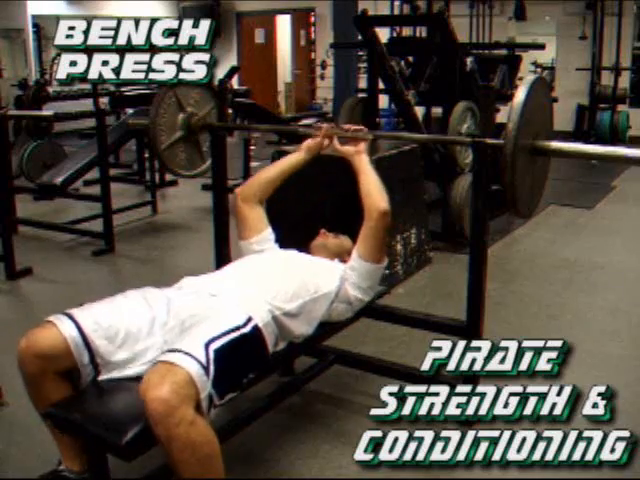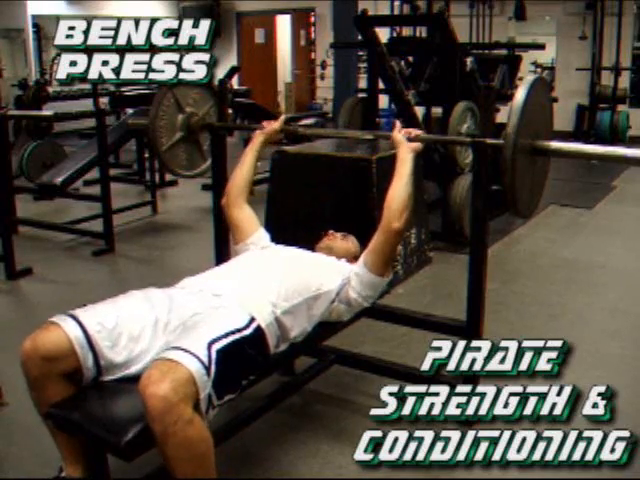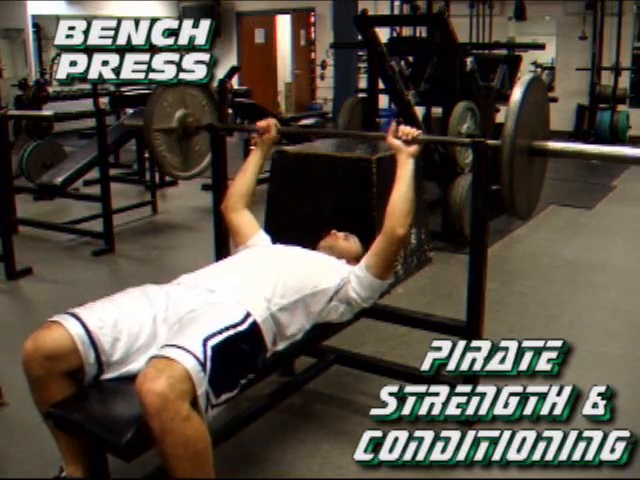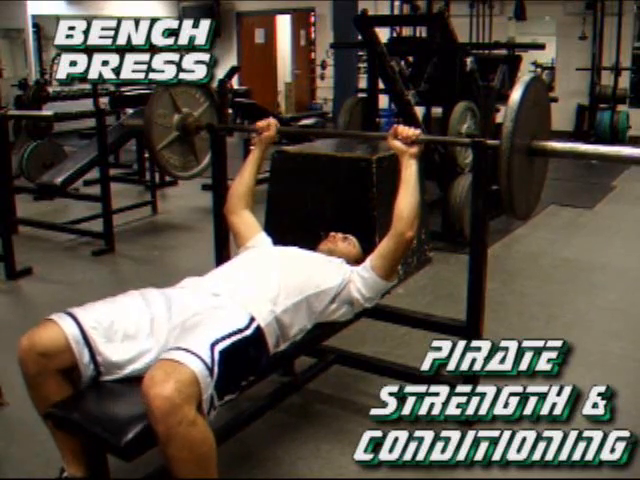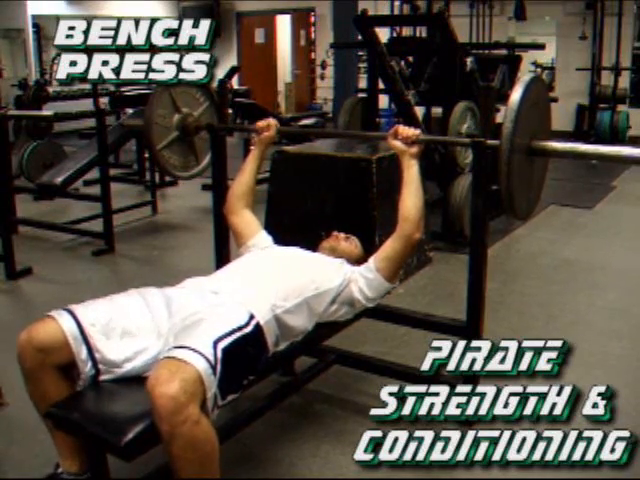
dt=1s
person 1, frame 1
left shoulder: (346, 284)
right shoulder: (273, 257)
left elbow: (379, 214)
right elbow: (246, 198)
left wrist: (357, 158)
right wrist: (304, 154)
left hip: (240, 319)
right hip: (180, 300)
left knee: (164, 396)
right knee: (37, 349)
person 1, frame 2
left shoulder: (349, 283)
right shoulder: (271, 254)
left elbow: (391, 226)
right elbow: (234, 203)
left wrist: (404, 154)
right wrist: (258, 140)
left hip: (239, 321)
right hip: (180, 300)
left knee: (163, 393)
right knee: (41, 350)
person 1, frame 3
left shoulder: (347, 283)
right shoulder: (271, 253)
left elbow: (394, 233)
right elbow: (234, 208)
left wrist: (404, 158)
right wrist: (261, 148)
left hip: (235, 318)
right hip: (175, 297)
left knee: (160, 390)
right knee: (42, 350)
person 1, frame 4
left shoulder: (350, 282)
right shoulder: (272, 254)
left elbow: (402, 233)
right elbow: (235, 209)
left wrist: (407, 158)
right wrist: (260, 147)
left hip: (238, 320)
right hip: (178, 302)
left knee: (165, 393)
right knee: (38, 349)
person 1, frame 5
left shoulder: (352, 282)
right shoulder: (273, 253)
left elbow: (408, 233)
right elbow: (235, 209)
left wrist: (408, 159)
right wrist: (259, 147)
left hip: (240, 320)
right hip: (181, 300)
left knee: (170, 394)
right knee: (36, 344)
